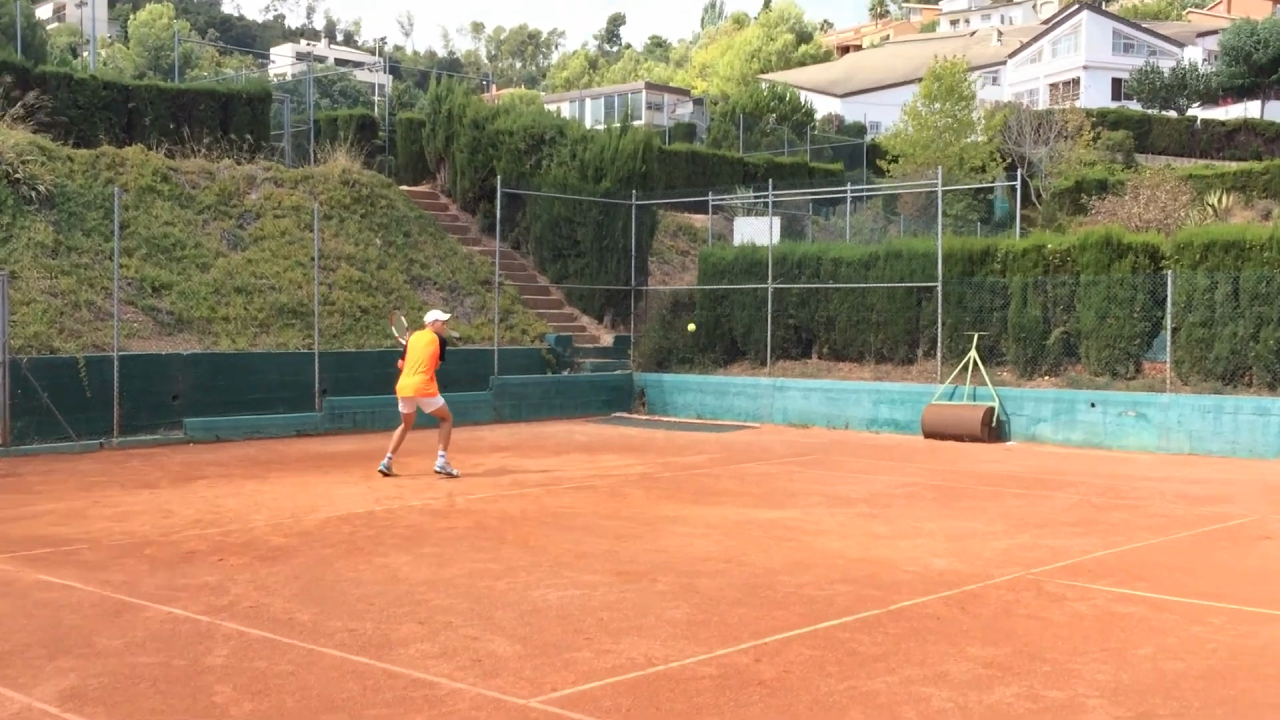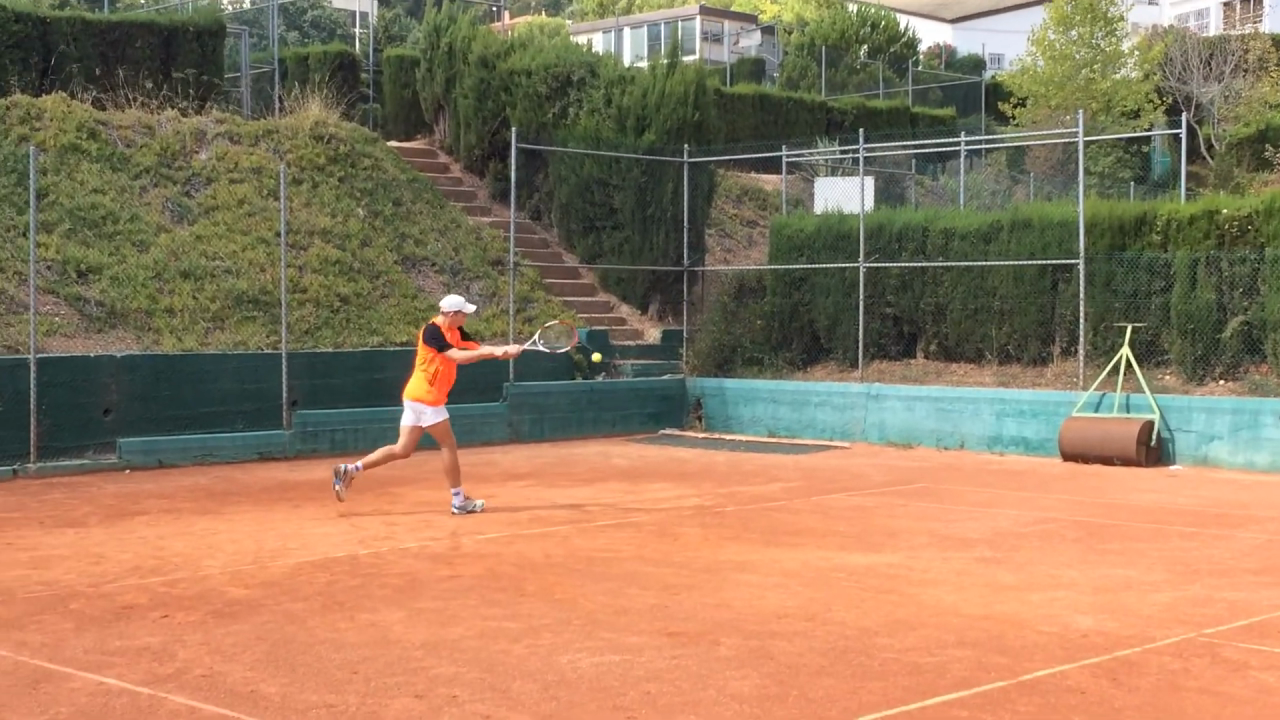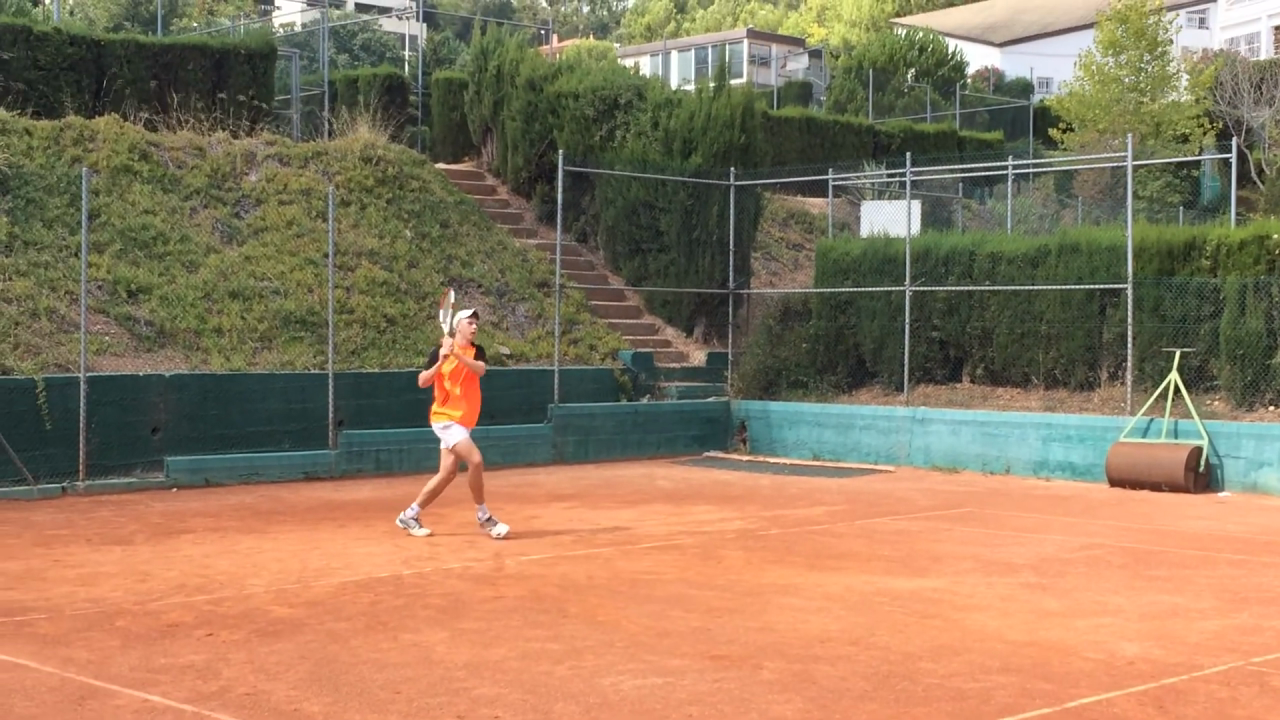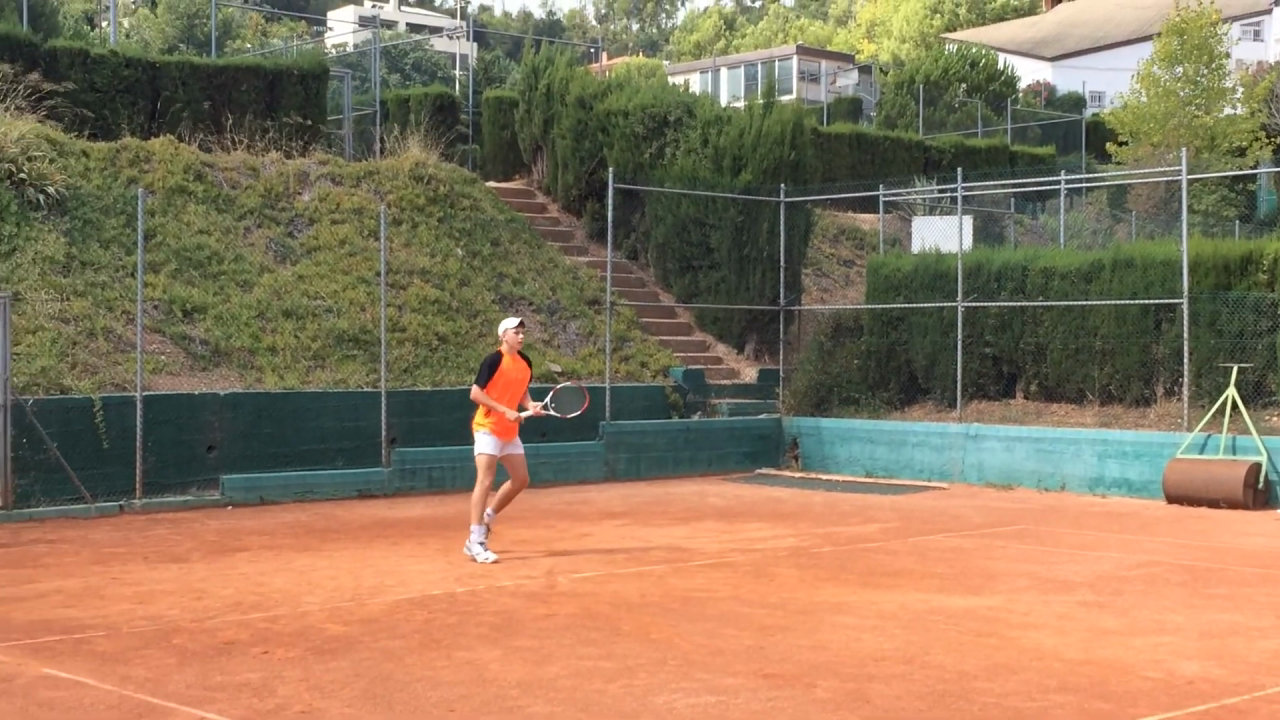
dt=0.5s
person 1, frame 1
left shoulder: (413, 337)
left elbow: (401, 364)
right elbow: (435, 365)
left hip: (403, 387)
right hip: (424, 388)
left knee: (406, 424)
right knee: (446, 419)
person 1, frame 2
left shoulder: (454, 331)
right shoulder: (432, 330)
left elbow: (471, 347)
right elbow: (455, 356)
left wrist: (502, 350)
right wrist: (495, 352)
left hip: (417, 396)
right hip: (423, 396)
left knee: (402, 449)
right knee: (449, 446)
left ankle: (348, 470)
right ankle: (459, 500)
person 1, frame 3
left shoulder: (477, 351)
right shoulder: (440, 353)
left elbow: (480, 370)
right elbow: (423, 382)
left wrist: (458, 354)
right wrist: (440, 361)
left hip: (463, 420)
right hip: (446, 418)
left knee: (447, 473)
right knee: (476, 461)
left ankle: (409, 515)
right ankle: (484, 516)
person 1, frame 4
left shoulder: (525, 362)
right shoulder: (493, 360)
right elbow: (475, 393)
left wrist: (531, 405)
right wrist: (505, 410)
left hip: (509, 431)
right hip: (488, 427)
left knee: (521, 480)
right knee: (485, 481)
left ankle: (485, 516)
right ankle: (475, 541)
